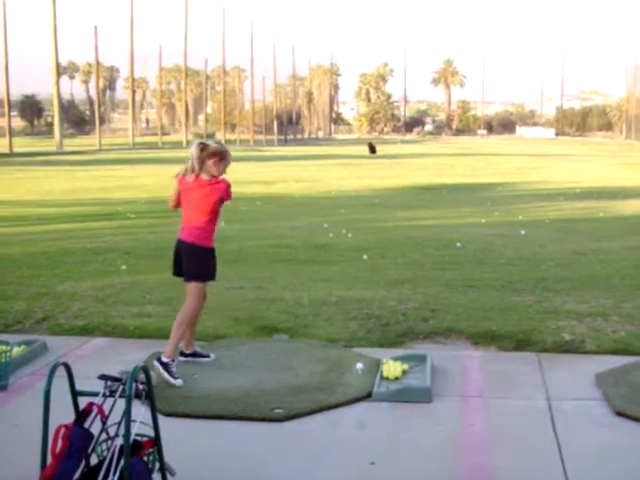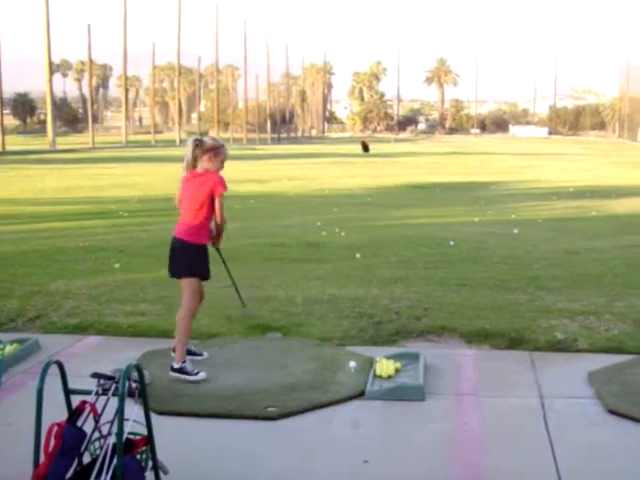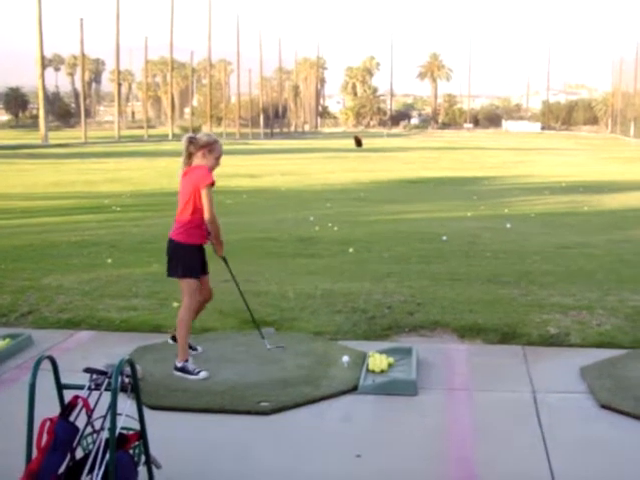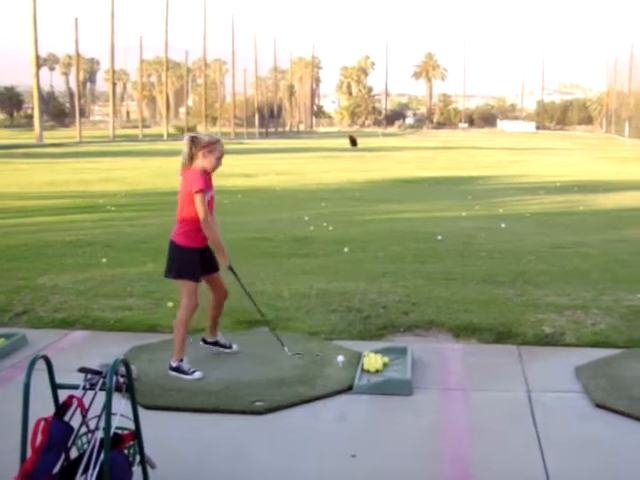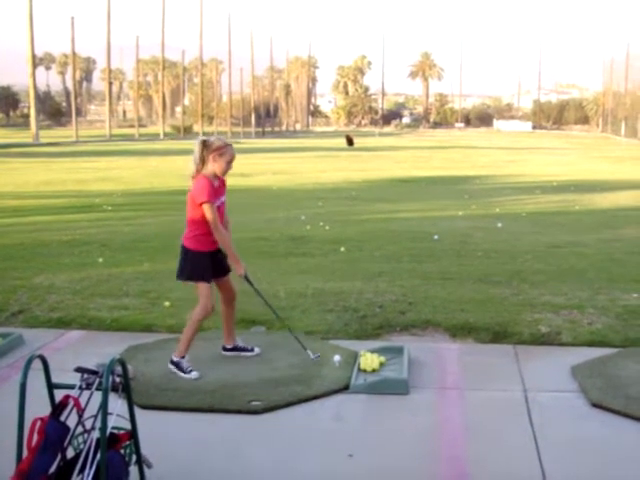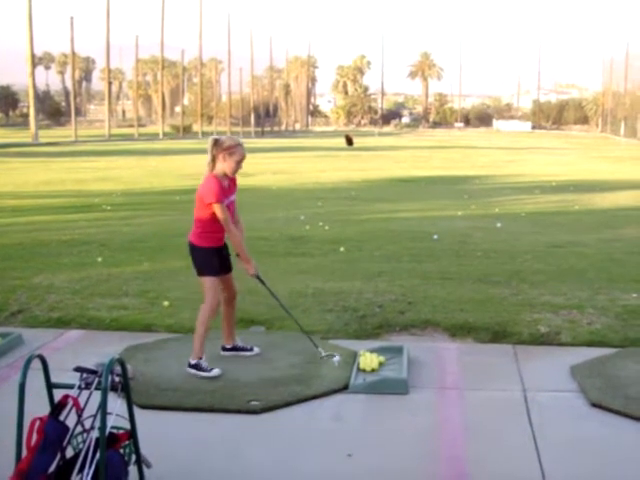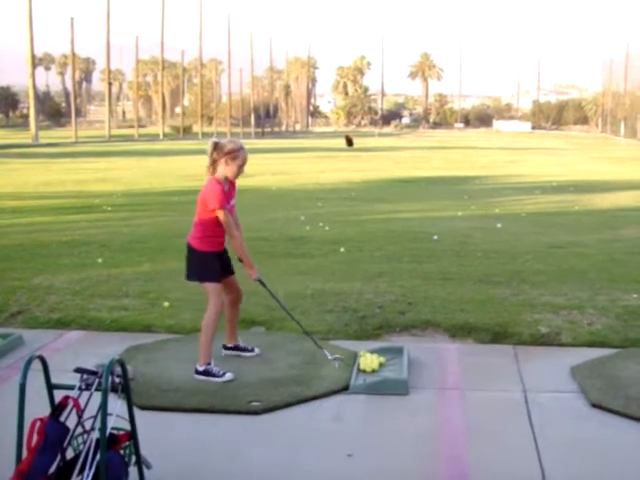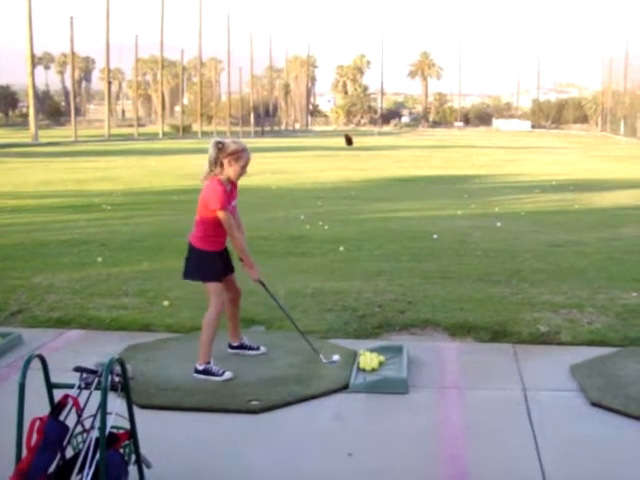
dt=0.2s
person 1, frame 1
left shoulder: (184, 178)
right shoulder: (222, 186)
left elbow: (173, 205)
left hip: (184, 243)
right hip: (200, 248)
left knee: (199, 297)
right knee: (192, 303)
left ankle: (188, 348)
right ankle: (166, 357)
person 1, frame 2
left shoulder: (188, 176)
right shoulder: (215, 179)
right elbow: (220, 219)
right wrist: (217, 237)
left hip: (183, 241)
right hip: (192, 245)
left knee: (196, 297)
right knee: (189, 302)
left ankle: (182, 345)
right ankle: (179, 362)
person 1, frame 3
left shoulder: (190, 174)
right shoulder: (203, 174)
right elbow: (209, 216)
left wrist: (211, 239)
right wrist: (219, 243)
left hip: (194, 244)
right hip: (184, 245)
left knee: (205, 293)
right knee: (191, 301)
left ankle: (179, 335)
right ankle: (182, 362)
person 1, frame 4
left shoulder: (205, 177)
right shoulder: (196, 180)
left elbow: (210, 217)
right elbow: (204, 222)
left wrist: (217, 249)
right wrist: (222, 252)
left hip: (201, 246)
right hip: (185, 247)
left knee: (221, 292)
right knee: (189, 302)
left ankle: (211, 336)
right ankle: (177, 361)
person 1, frame 5
left shoulder: (220, 182)
right shoulder: (203, 187)
left elbow: (224, 221)
right elbow: (217, 228)
left wrist: (230, 254)
right wrist: (235, 260)
left hip: (213, 249)
right hip: (196, 250)
left knee: (229, 295)
right knee: (206, 305)
left ankle: (230, 343)
right ankle: (178, 357)
person 1, frame 6
left shoulder: (231, 181)
right shoulder: (212, 187)
left elbow: (236, 219)
right elbow: (229, 227)
left wrist: (242, 252)
right wrist: (247, 260)
left hip: (218, 245)
right hip: (202, 246)
left knee: (230, 293)
right knee: (212, 300)
left ankle: (229, 343)
right ankle: (196, 359)
person 1, frame 7
left shoulder: (230, 185)
right shoulder: (215, 191)
left elbow: (236, 223)
right elbow: (232, 232)
left wrist: (243, 257)
right wrist: (250, 264)
left hip: (217, 249)
right hip: (203, 251)
left knee: (234, 294)
right knee: (217, 304)
left ankle: (231, 343)
right ankle: (203, 366)
person 1, frame 8
left shoulder: (231, 185)
right shoulder: (216, 192)
left elbow: (237, 223)
right elbow: (233, 233)
left wrist: (246, 257)
right wrist: (250, 265)
left hip: (218, 248)
right hip: (204, 250)
left knee: (234, 292)
right knee: (217, 303)
left ankle: (236, 341)
right ankle: (203, 364)
